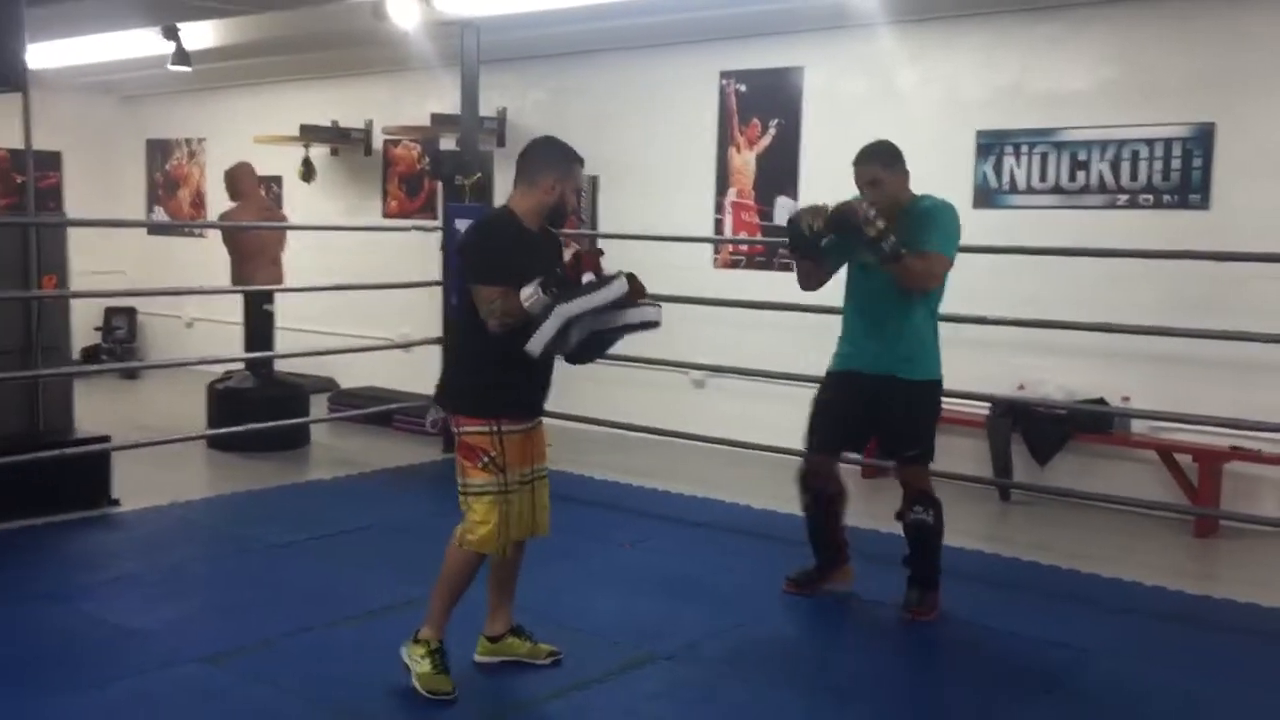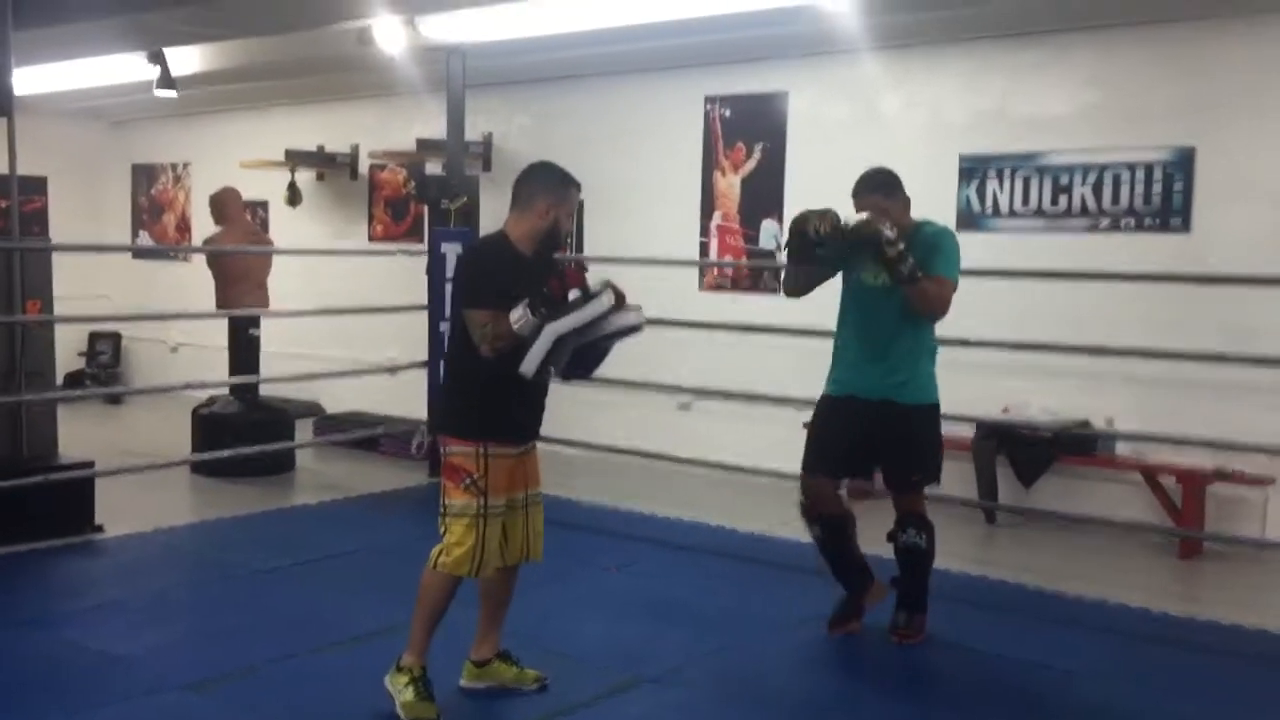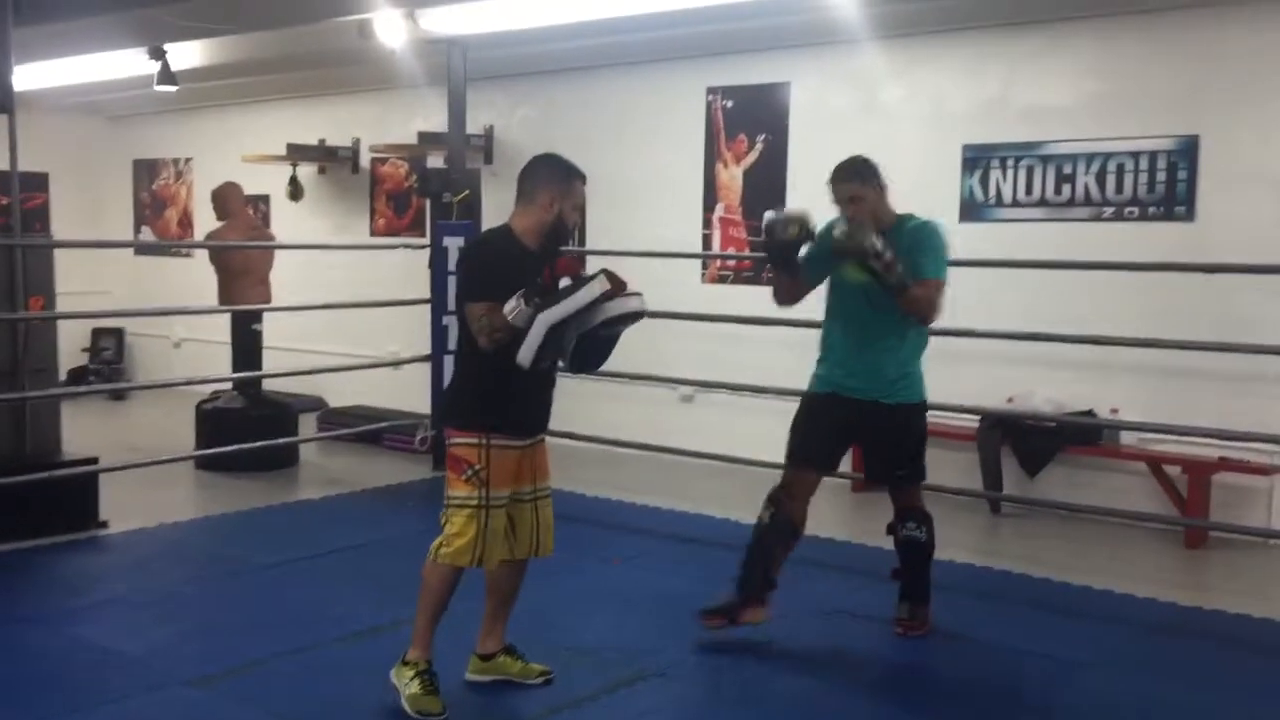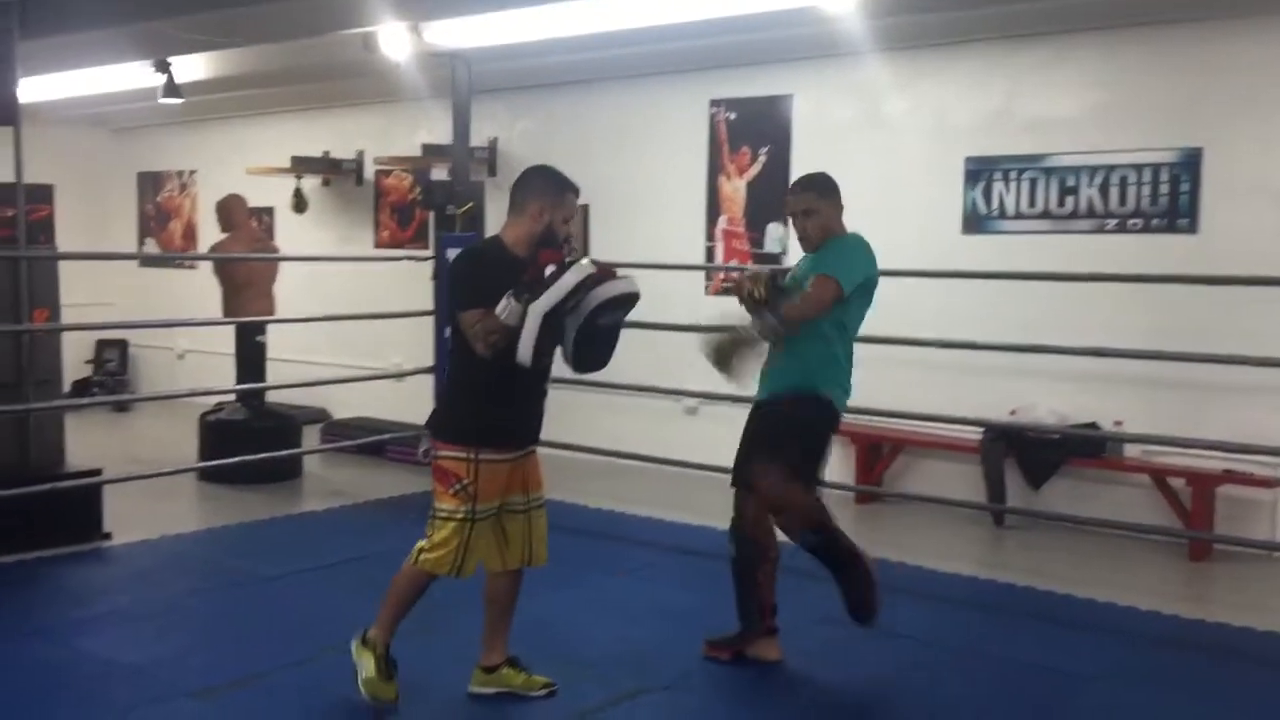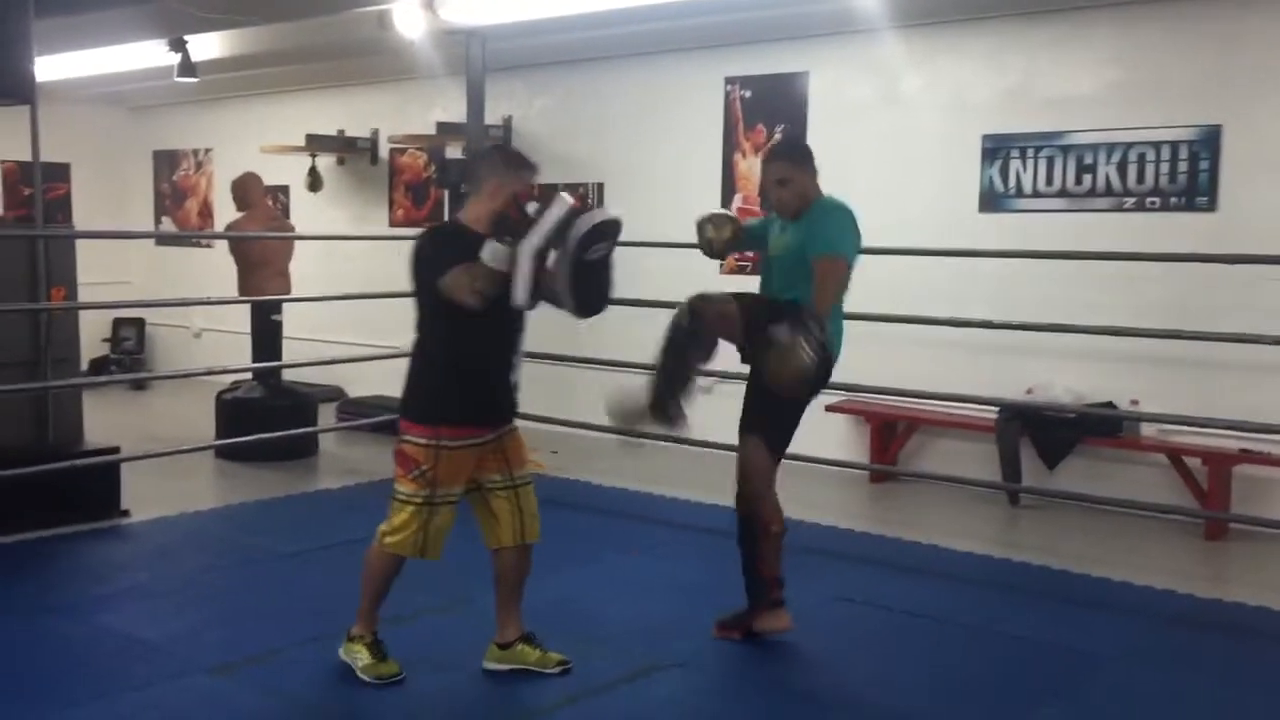
dt=0.3s
person 1, frame 1
left shoulder: (547, 241)
right shoulder: (487, 235)
right elbow: (499, 317)
left hip: (524, 405)
right hip: (482, 406)
left knee: (519, 523)
right knee: (482, 526)
left ankle: (498, 633)
right ankle: (426, 640)
person 1, frame 2
left shoulder: (543, 266)
right shoulder: (482, 260)
right elbow: (490, 341)
right wrist: (546, 304)
left hip: (519, 430)
right hip: (474, 431)
left knee: (510, 547)
right knee: (459, 548)
left ankle: (484, 657)
right ankle: (409, 667)
person 1, frame 3
left shoulder: (551, 260)
right shoulder: (485, 253)
right elbow: (487, 334)
right wrist: (541, 295)
left hip: (528, 425)
right hip: (478, 425)
left knee: (519, 541)
right knee: (461, 541)
left ankle: (490, 651)
right ankle: (414, 662)
person 1, frame 4
left shoulder: (540, 269)
right shoulder: (475, 264)
right elbow: (484, 341)
left hip: (519, 437)
right hip: (468, 438)
left knee: (514, 554)
right knee: (440, 551)
left ankle: (493, 664)
right ankle: (375, 643)
person 1, frame 5
left shoulder: (508, 243)
right shoulder: (440, 243)
right elbow: (472, 293)
right wrist: (505, 241)
left hip: (494, 419)
right hip: (437, 421)
left knee: (515, 528)
right knee: (402, 534)
left ankle: (508, 641)
right ankle: (360, 636)
person 2, frame 1
left shoulder: (937, 215)
right shoulder: (851, 215)
left elbow: (927, 281)
right elbow: (811, 280)
left wrist: (878, 234)
right wrist: (805, 242)
left hip: (911, 372)
right hip: (852, 364)
left knee: (912, 476)
right knee: (816, 462)
left ankle: (923, 585)
right ankle: (830, 563)
person 2, frame 2
left shoulder: (937, 241)
right shoulder: (852, 239)
left elbow: (935, 306)
right elbow: (795, 286)
left wrist: (894, 252)
right wrist: (801, 245)
left hip: (908, 397)
right hip: (847, 390)
left knee: (908, 502)
right knee: (817, 490)
left ankle: (912, 607)
right ankle: (860, 586)
person 2, frame 3
left shoulder: (922, 237)
right shoulder: (834, 236)
left elbow: (927, 309)
right elbow: (788, 294)
left wrist: (880, 257)
right wrist: (780, 253)
left hip: (895, 395)
right hip: (833, 386)
left knee: (906, 498)
right knee: (795, 486)
left ankle: (915, 600)
right ankle: (751, 599)
person 2, frame 4
left shoulder: (852, 250)
right shoulder: (804, 263)
left elbow: (813, 302)
right elbow: (779, 305)
left wrist: (768, 323)
right wrist: (758, 295)
left hip: (809, 394)
right hip: (776, 396)
left knee: (773, 489)
right knee: (748, 511)
left ankle: (850, 569)
right ankle: (758, 632)
person 2, frame 5
left shoulder: (833, 218)
right shoulder: (780, 220)
left elbow: (828, 287)
right elbow: (736, 241)
left wrist: (811, 338)
right hip: (774, 345)
left knee: (703, 309)
right knee: (755, 471)
left ankle: (662, 404)
right ankle: (766, 604)
person 3, frame 1
left shoulder: (231, 219)
right shoulder: (277, 215)
left elbow: (238, 253)
left hip: (253, 288)
right hip: (271, 284)
left knee: (257, 350)
person 3, frame 2
left shoulder: (216, 243)
right shoulder: (263, 240)
left elbow: (221, 276)
right elbow: (259, 277)
left hip: (238, 313)
right hip: (258, 309)
left knee: (241, 374)
person 3, frame 3
left shoulder: (218, 238)
right shoulder: (265, 234)
left elbow: (226, 270)
left hip: (240, 308)
right hip: (260, 304)
left knee: (244, 369)
person 3, frame 4
left shoulder: (222, 250)
right shoulder: (269, 247)
left elbow: (231, 283)
left hip: (244, 320)
right hip: (264, 315)
left knee: (248, 382)
person 3, frame 5
left shoulder: (238, 228)
right shoulder: (284, 225)
left elbow: (244, 262)
right elbow: (283, 261)
left hip: (260, 297)
right hip: (280, 293)
left knee: (264, 358)
person 4, frame 1
left shoulder: (753, 150)
right shoulder: (736, 144)
left elbow: (766, 140)
right elbow: (732, 117)
left wrist: (773, 129)
right wrist: (730, 92)
left hip: (749, 201)
right hip: (735, 198)
left knee: (753, 248)
person 4, frame 2
left shoulder: (738, 174)
right shoulder: (722, 168)
left elbow: (751, 163)
right elbow: (717, 141)
left wrist: (757, 153)
right wrist: (715, 118)
left hip: (734, 225)
right hip: (721, 222)
left knee: (737, 271)
right knee: (714, 268)
person 4, frame 3
left shoulder: (740, 167)
right shoulder: (724, 160)
left elbow: (752, 156)
right elbow: (719, 133)
left wrist: (759, 145)
right wrist: (717, 108)
left hip: (736, 217)
right hip: (723, 214)
left knee: (740, 264)
right knee: (717, 261)
person 4, frame 4
left shoulder: (744, 178)
right shoulder: (727, 170)
left elbow: (755, 168)
right elbow: (722, 145)
left wrist: (762, 157)
right wrist: (720, 122)
left hip: (740, 231)
right hip: (726, 226)
right knee: (720, 273)
person 4, frame 5
left shoulder: (759, 156)
right shoulder: (743, 151)
right elbow: (738, 124)
left wrist: (776, 137)
right wrist: (735, 99)
left hip: (755, 208)
right hip: (741, 206)
